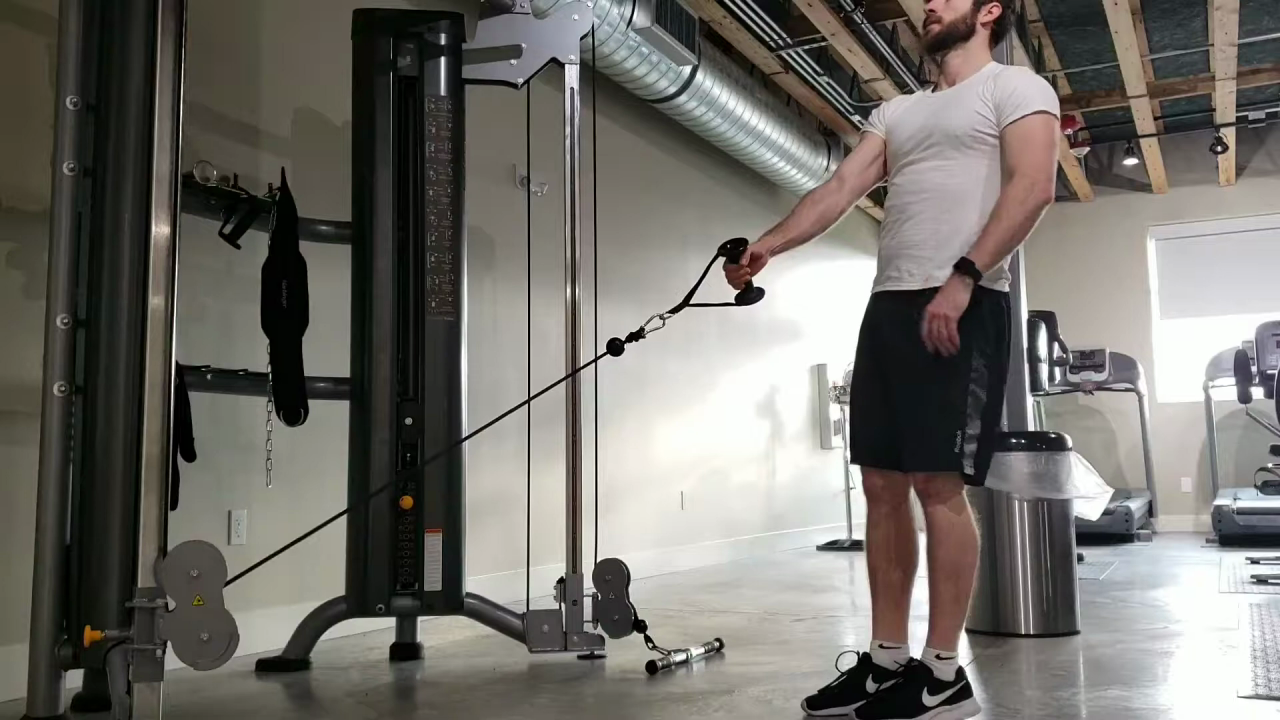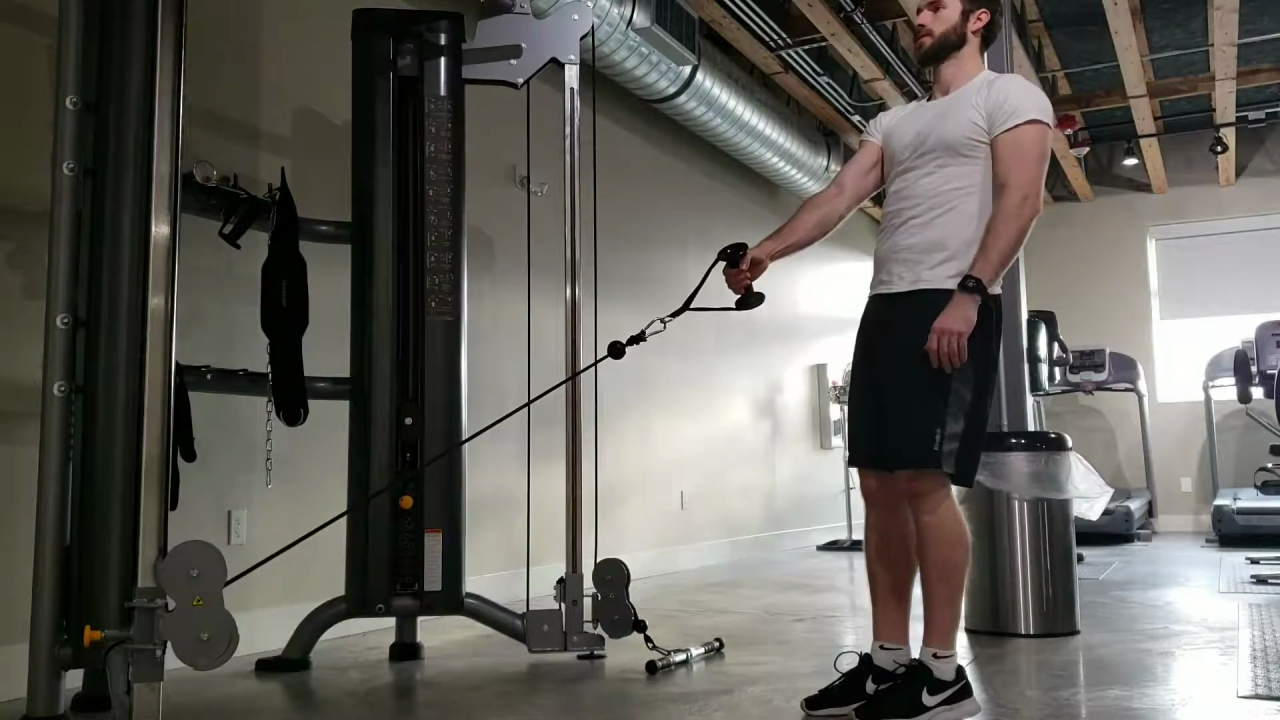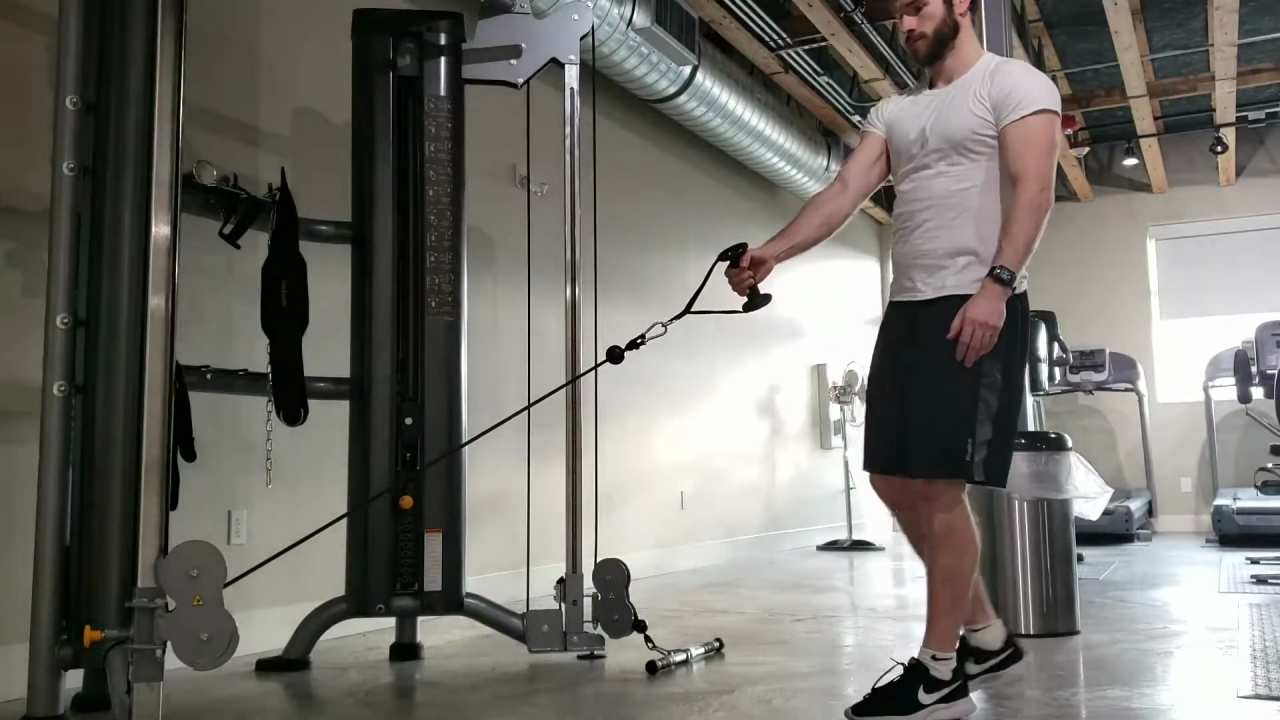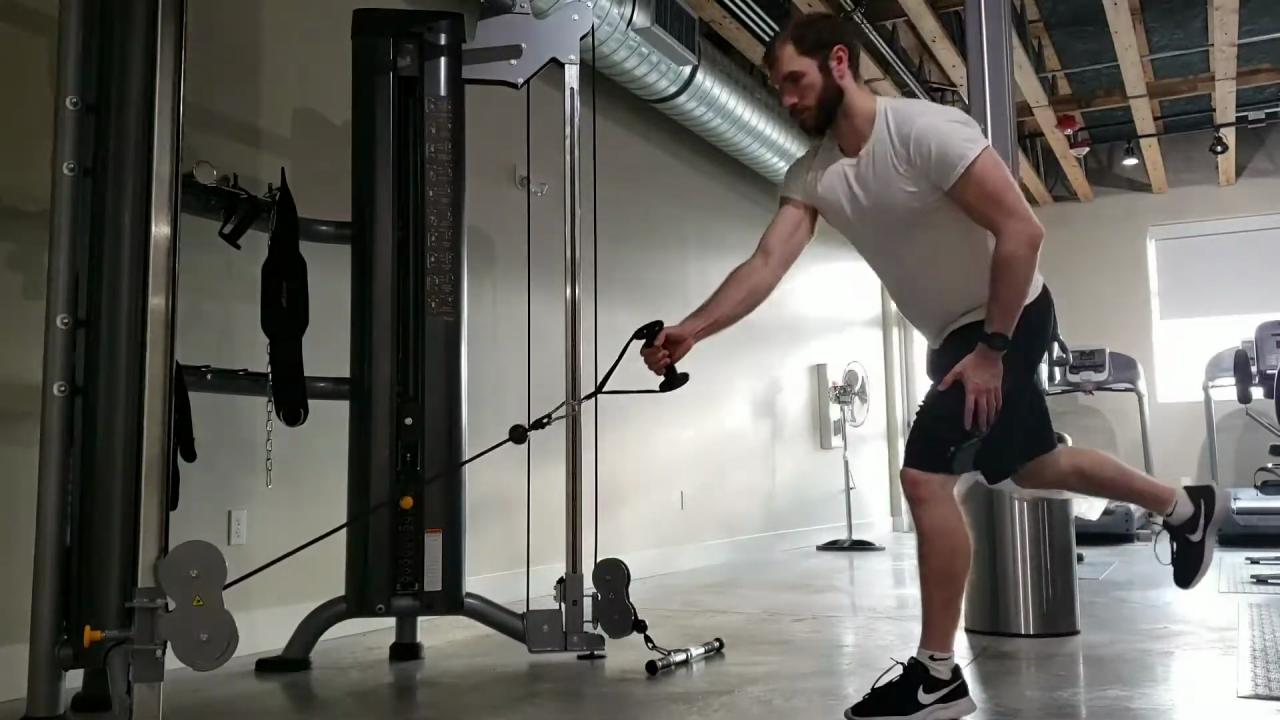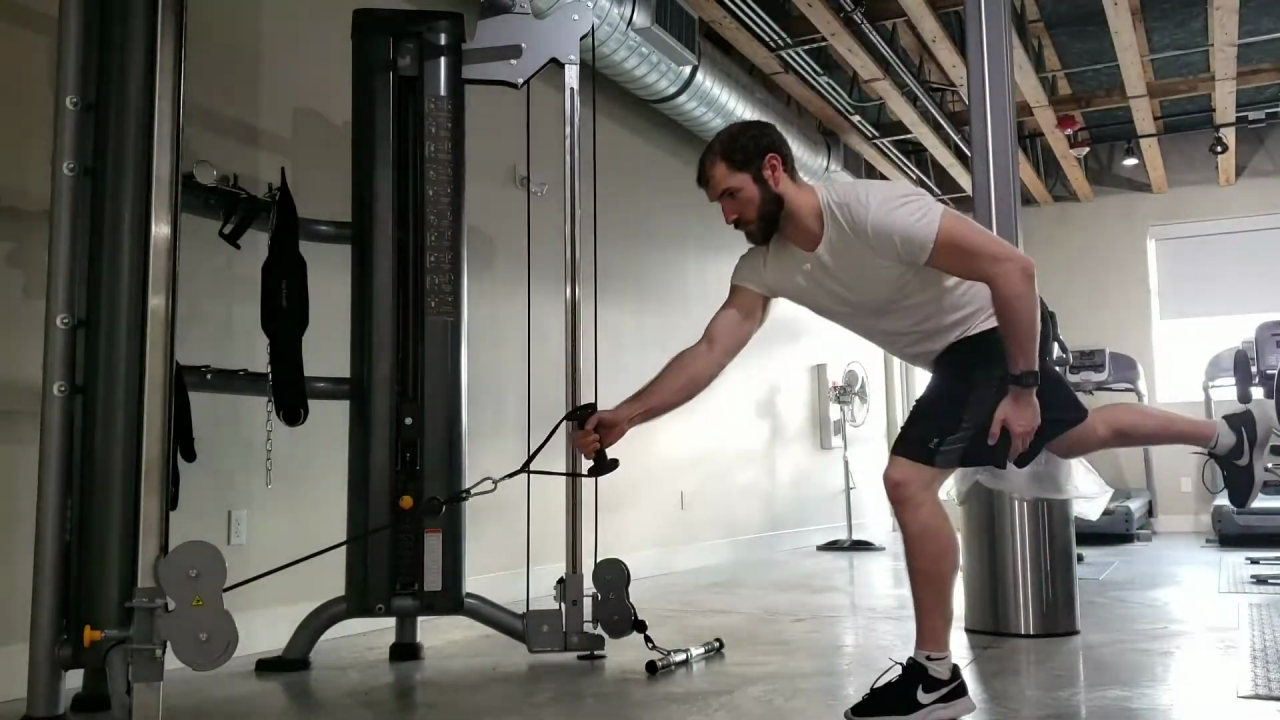
dt=1s
person 1, frame 1
left shoulder: (1015, 87)
right shoulder: (897, 111)
left elbow: (1032, 187)
right elbow: (840, 189)
left wrist: (963, 278)
right wrist: (765, 246)
left hip: (964, 307)
right hip: (890, 307)
left knee: (939, 484)
right knee: (882, 483)
right ankle: (888, 660)
person 1, frame 2
left shoulder: (1009, 96)
right shoulder: (895, 120)
left elbow: (1021, 199)
right elbow: (839, 195)
left wrist: (970, 291)
right wrist: (766, 251)
left hip: (953, 309)
right hip: (885, 310)
left knee: (922, 481)
right knee: (879, 484)
right ankle: (889, 660)
person 1, frame 3
left shoulder: (1014, 82)
right shoulder: (895, 109)
left elbow: (1033, 188)
right elbow: (845, 191)
left wrist: (996, 284)
right wrist: (771, 252)
left hip: (976, 311)
right hip: (905, 310)
left knee: (939, 488)
right knee: (894, 481)
right ankle: (984, 636)
person 1, frame 4
left shoulder: (926, 130)
right shoulder: (810, 175)
left elbow: (1021, 232)
right elbow: (765, 264)
left wrist: (993, 348)
right wrist: (692, 330)
left hip: (1005, 319)
right hip: (954, 334)
left knee: (925, 476)
right knee: (1034, 465)
right ankle: (1186, 508)
person 1, frame 5
left shoulder: (875, 209)
right shoulder: (763, 267)
left elbow: (1013, 267)
right elbow: (709, 354)
left wrist: (1021, 388)
right wrist: (625, 416)
left hip: (996, 332)
right hip: (956, 351)
left knee: (908, 477)
right knee: (1079, 435)
